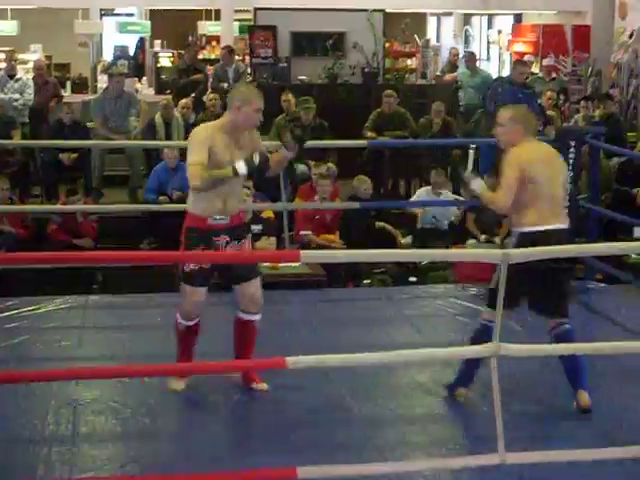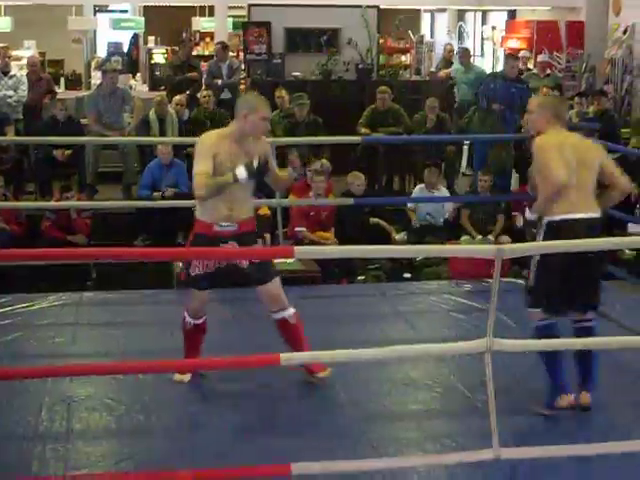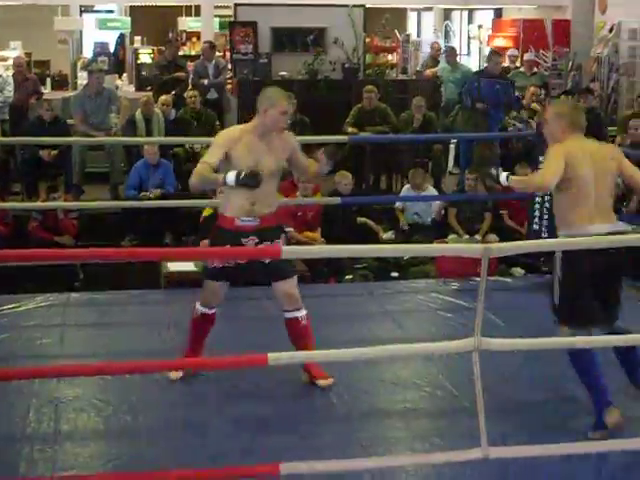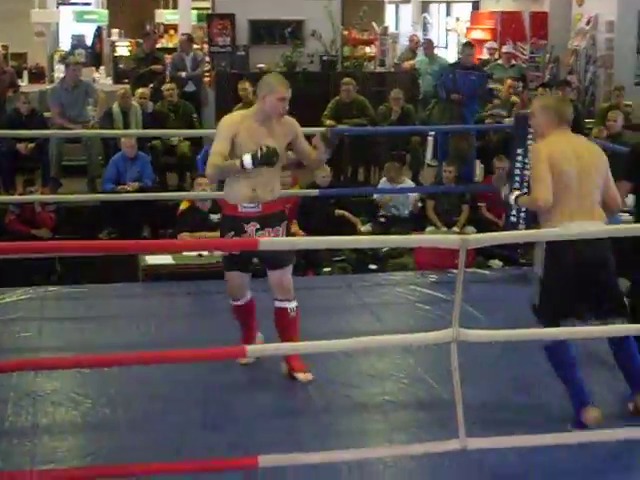
dt=0.2s
person 1, frame 1
left shoulder: (515, 156)
right shoulder: (554, 155)
left elbow: (501, 204)
left wrist: (478, 187)
left hip: (529, 239)
right hip: (560, 236)
left knee: (490, 313)
right knee: (559, 320)
left ankle: (463, 383)
right ankle: (582, 392)
person 1, frame 2
left shoulder: (544, 142)
right shoulder: (589, 146)
left elbow: (556, 180)
right elbow: (622, 186)
left wrist: (535, 208)
left hip: (559, 230)
right hip: (593, 227)
left knee: (541, 312)
right knee: (583, 313)
left ankle: (558, 393)
right ankle: (585, 390)
person 1, frame 3
left shoulder: (560, 152)
right shoulder: (610, 153)
left elbow: (546, 182)
left wrist: (508, 179)
left hip: (578, 249)
right hip: (609, 242)
left knee: (571, 332)
right knee: (610, 326)
left ankle: (606, 410)
person 1, frame 4
left shoulder: (543, 150)
right shoulder: (596, 151)
left elbow: (543, 202)
left wrist: (517, 198)
left hip: (562, 242)
right hip: (598, 240)
left knee: (549, 328)
left ankle: (585, 407)
person 2, frame 1
left shoulder: (249, 135)
right shoulder: (203, 134)
left elbow: (273, 168)
right elbow: (197, 182)
left wrist: (288, 151)
right wrist: (239, 169)
left hip: (236, 227)
right hip: (200, 228)
left knee: (252, 299)
right knee: (192, 304)
left ankle: (244, 368)
right ankle: (182, 366)
person 2, frame 2
left shoulder: (260, 145)
right shoulder: (209, 142)
left elbow: (279, 183)
right elbow: (200, 190)
right wrist: (242, 173)
left hip: (245, 233)
right hip: (209, 234)
left knee: (276, 299)
right knee: (197, 305)
left ankle: (308, 360)
right ankle: (189, 361)
person 2, frame 3
left shoulder: (287, 141)
right shoulder: (229, 137)
left elbow: (308, 175)
right elbow: (195, 181)
left wrist: (322, 166)
right wrist: (232, 178)
left hip: (269, 229)
right hip: (229, 228)
left knee: (290, 297)
right knee: (211, 298)
left ankle: (310, 364)
right ankle: (191, 357)
person 2, frame 4
left shoulder: (289, 125)
right shoulder: (232, 123)
left elbow: (311, 160)
right elbow: (212, 170)
left wrist: (323, 152)
right wrist: (250, 160)
left hip: (272, 214)
right hip: (236, 215)
left knee: (283, 288)
right knee: (237, 288)
left ankle: (292, 357)
right ankle: (249, 338)
person 3, frame 1
left shoulder: (528, 90)
right shoulder: (499, 82)
left elbow: (536, 112)
right elbow: (489, 100)
right wrist: (497, 111)
right hip: (494, 127)
person 3, frame 2
left shoulder: (521, 85)
right shoulder: (491, 79)
right elbow: (480, 96)
right wrist: (490, 106)
left hip: (506, 126)
right hip: (485, 124)
left knee: (504, 160)
right knee: (480, 158)
left ankle: (503, 190)
person 3, frame 3
left shoulder: (505, 81)
right shoulder: (475, 77)
left elbow: (513, 102)
right elbow: (464, 95)
right wrist: (474, 105)
left hip: (491, 125)
right hip: (470, 123)
right knee: (466, 156)
person 3, frame 4
left shoulder: (479, 72)
right shoulder: (450, 69)
left elbow: (486, 92)
right elbow: (439, 87)
left wrist: (492, 100)
right wrist: (449, 96)
left hip: (468, 116)
right hip: (448, 115)
left knee: (467, 148)
right knee: (444, 147)
left ankle: (468, 180)
right ankle: (443, 179)
